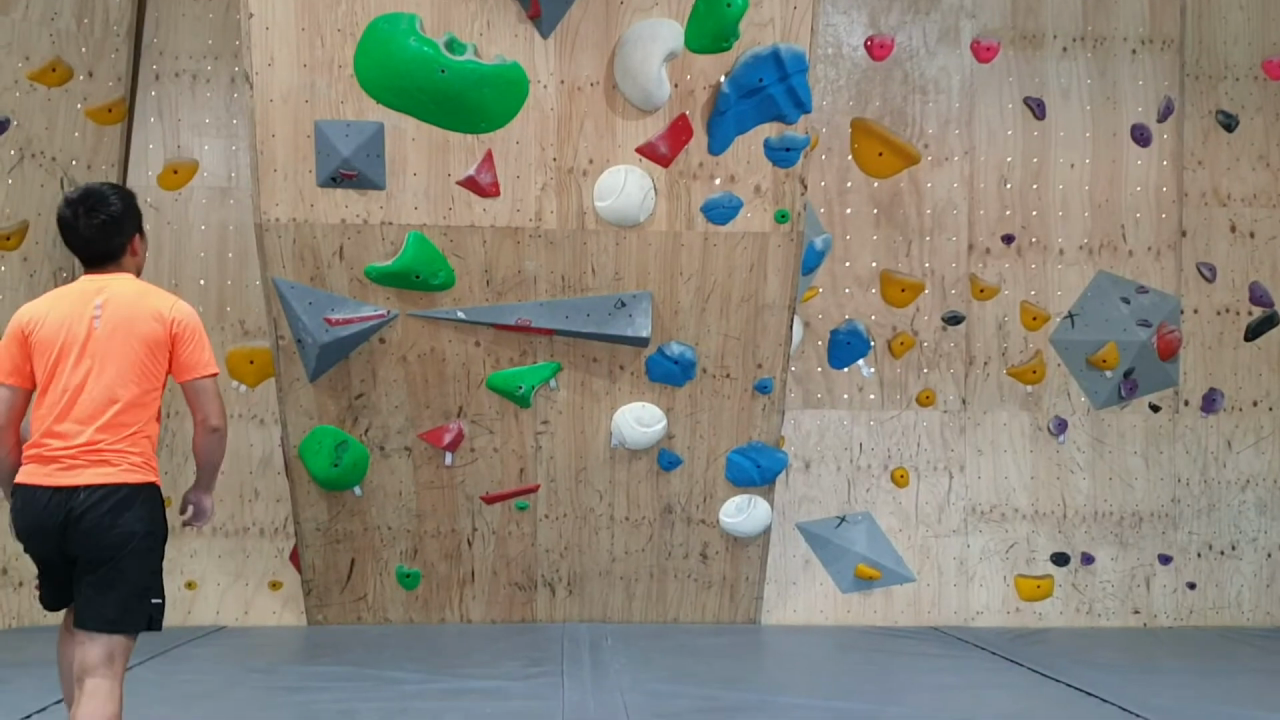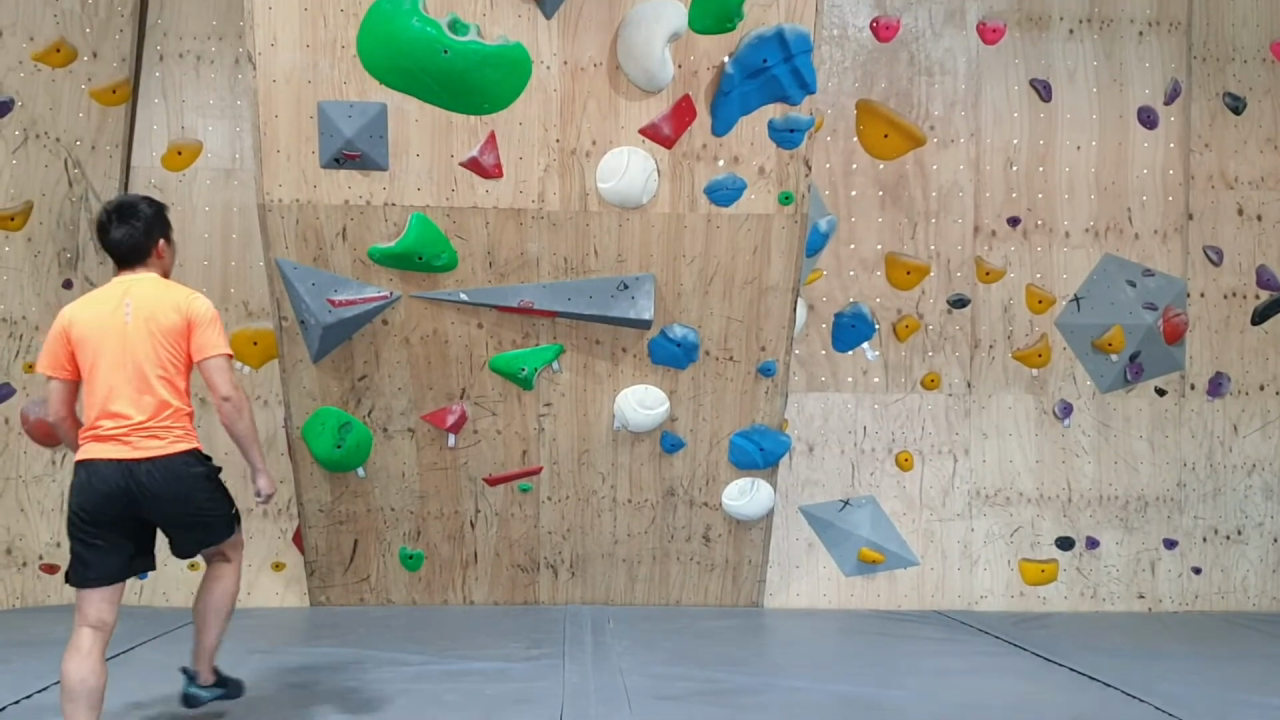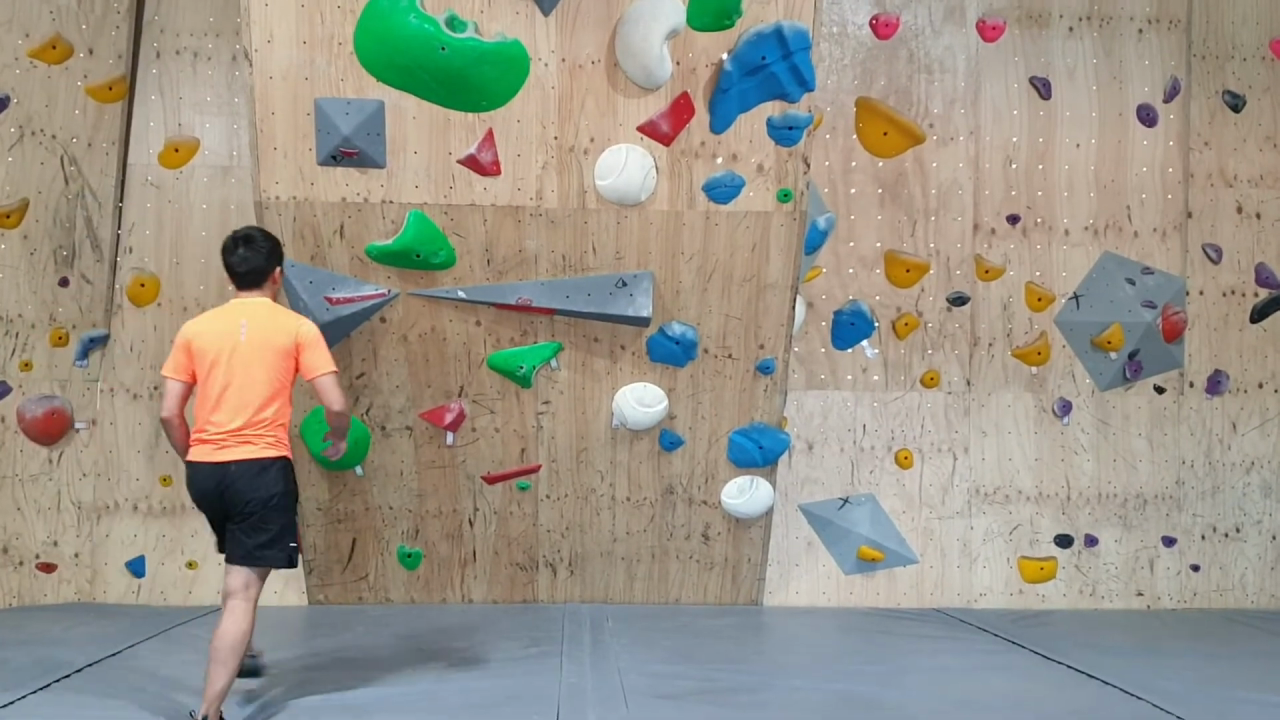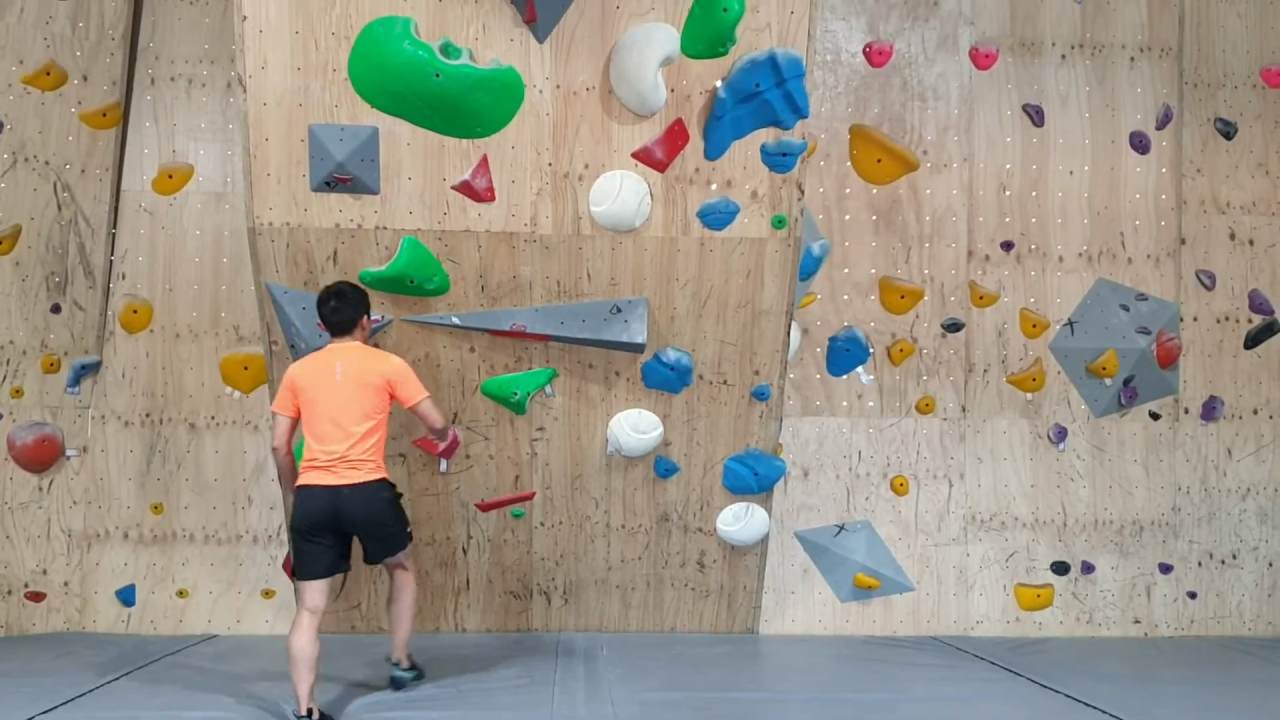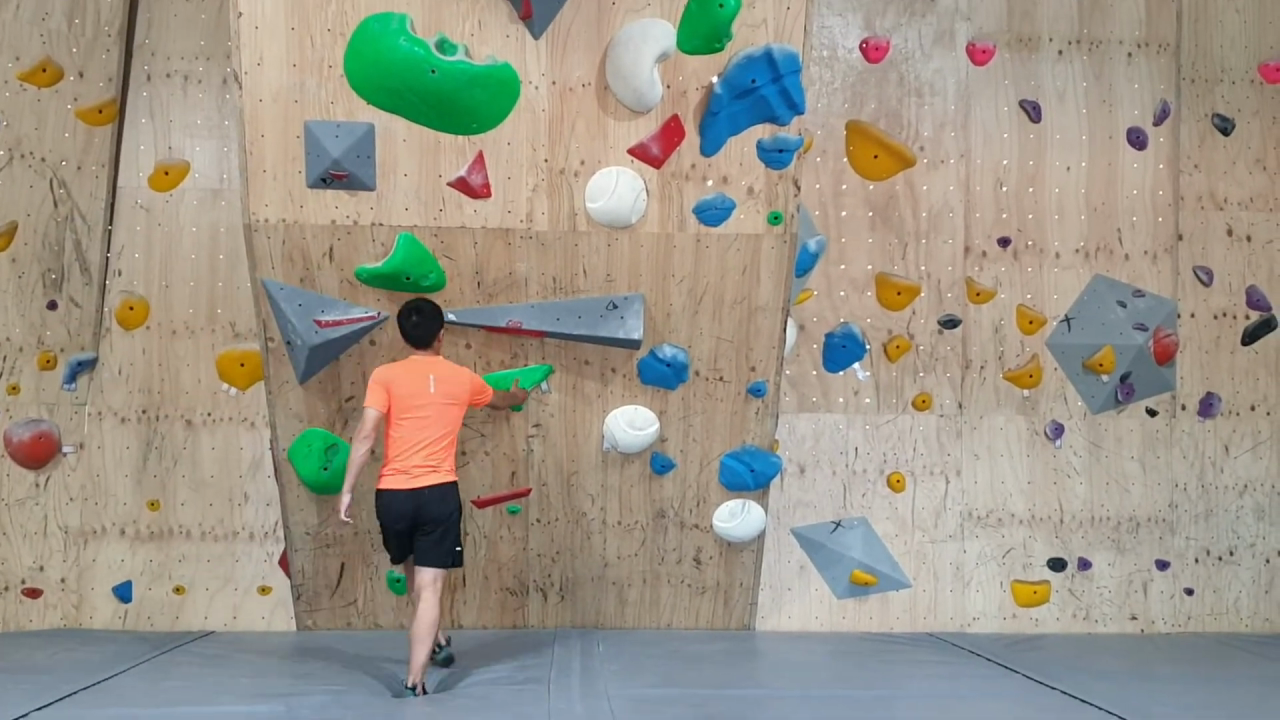
dt=0.7s
person 1, frame 1
right shoulder: (171, 313)
right elbow: (212, 421)
right wrist: (202, 490)
right hip: (124, 497)
left knee: (79, 620)
right knee: (101, 667)
person 1, frame 2
left shoulder: (73, 314)
right shoulder: (190, 305)
left elbow: (58, 415)
right elbow: (227, 395)
right wrist: (259, 468)
left hip: (96, 474)
right hip: (172, 465)
left knee: (92, 622)
right knee: (227, 552)
right ankle: (203, 675)
person 1, frame 3
left shoulder: (195, 329)
right shoulder: (297, 327)
left elbow: (168, 414)
right elbow: (337, 405)
right wrist: (338, 437)
left hip: (205, 470)
right hip: (263, 469)
left knee: (247, 563)
right knee: (239, 594)
left ankle: (240, 651)
person 1, frame 4
left shoulder: (298, 371)
right shoulder: (387, 365)
left elbow: (279, 445)
right elbow: (437, 423)
left wrist: (292, 495)
right wrist: (446, 434)
left hip: (313, 495)
right hip: (367, 491)
left knee: (310, 609)
right knee: (402, 567)
right ankle: (400, 661)
person 1, frame 5
left shoulder: (385, 375)
right shoulder: (463, 378)
left elbow: (365, 434)
right elbow: (498, 400)
left wrist: (347, 489)
right wrist: (518, 396)
left hip: (393, 494)
right hip: (439, 493)
left knee: (415, 576)
right knee: (429, 591)
left ankle: (437, 643)
right ankle: (414, 682)
